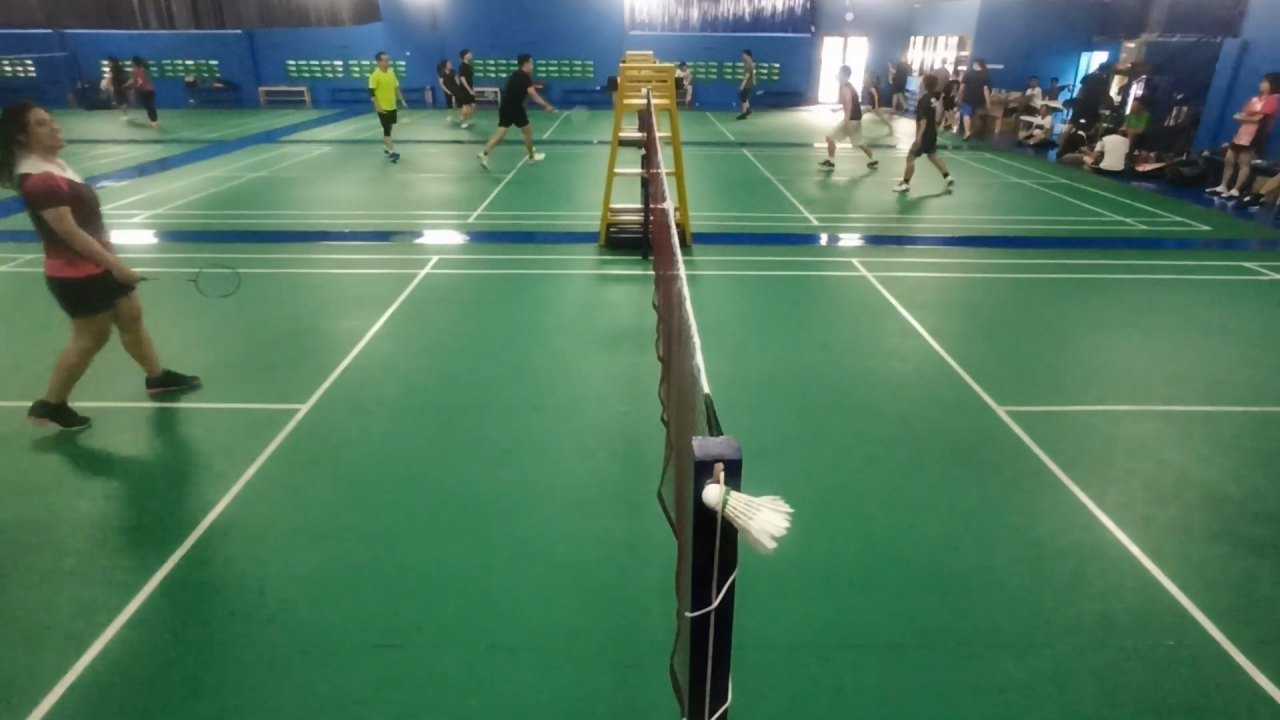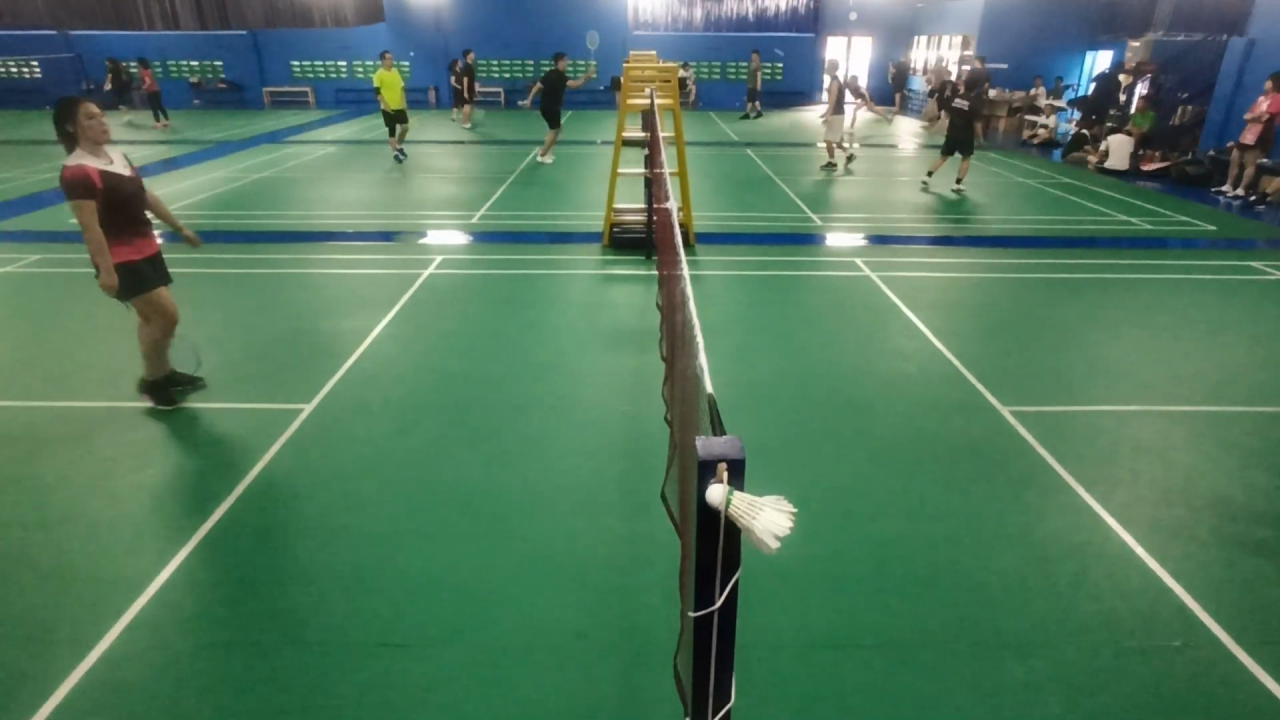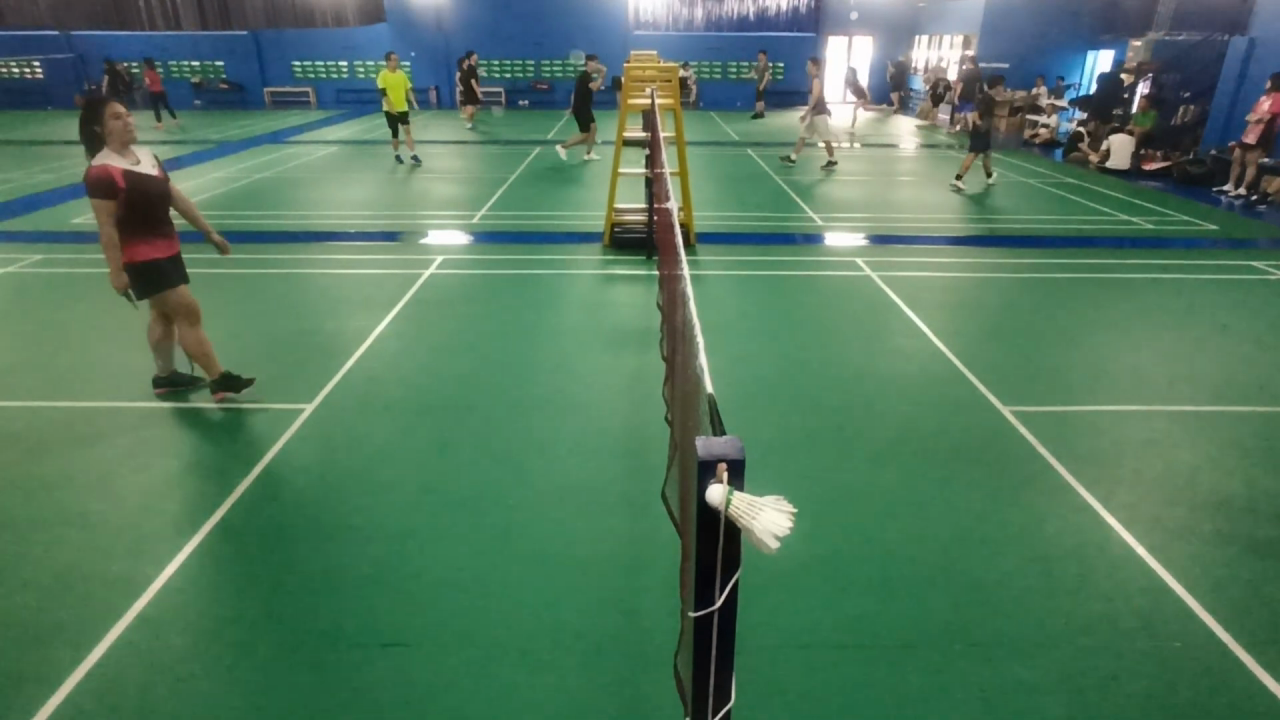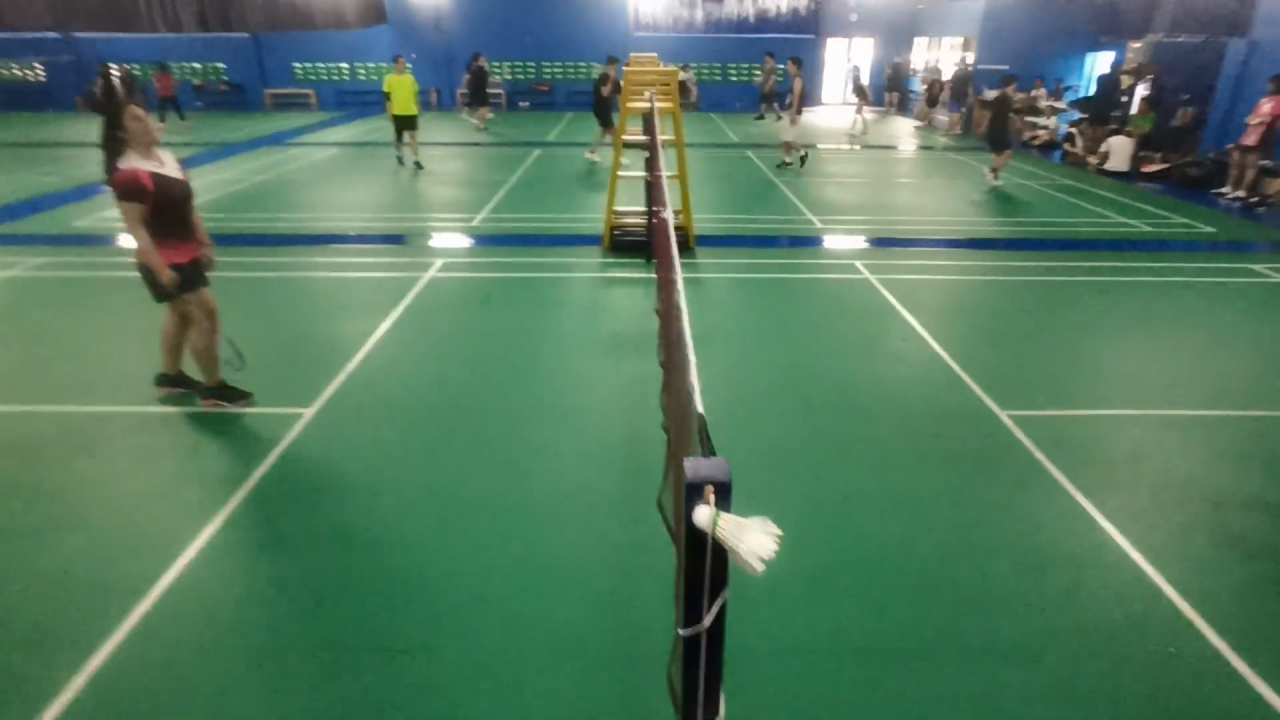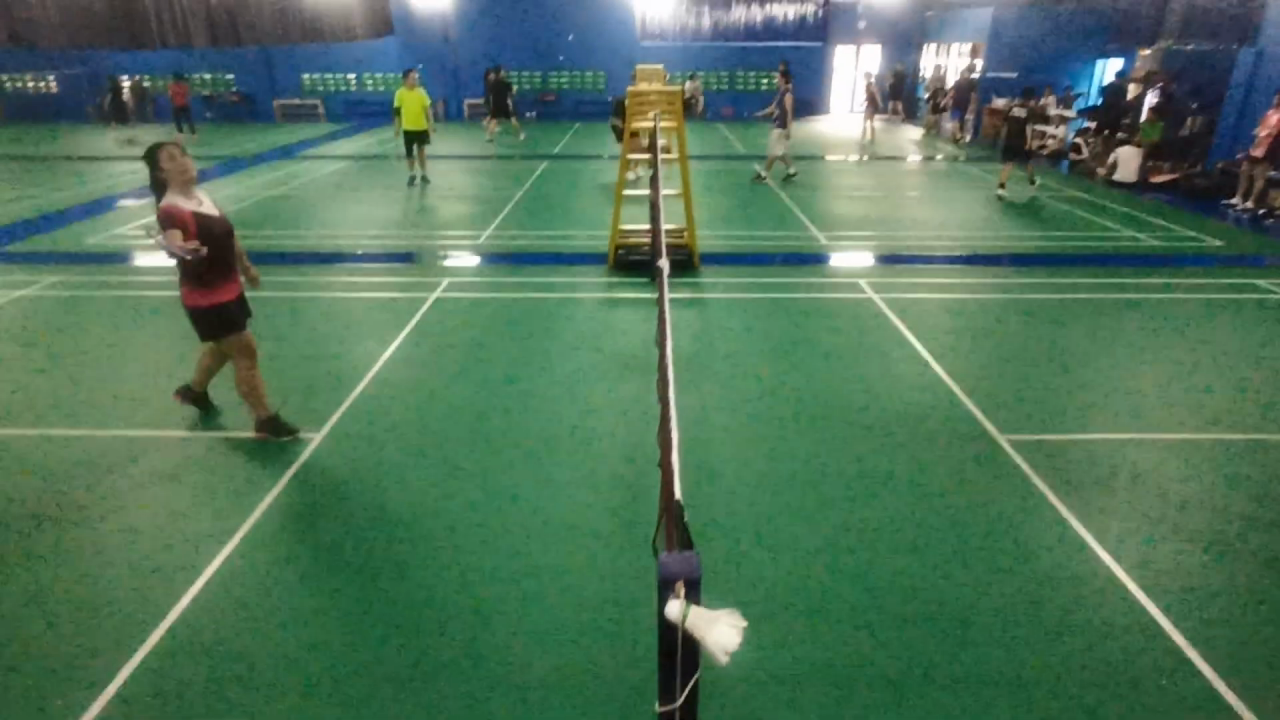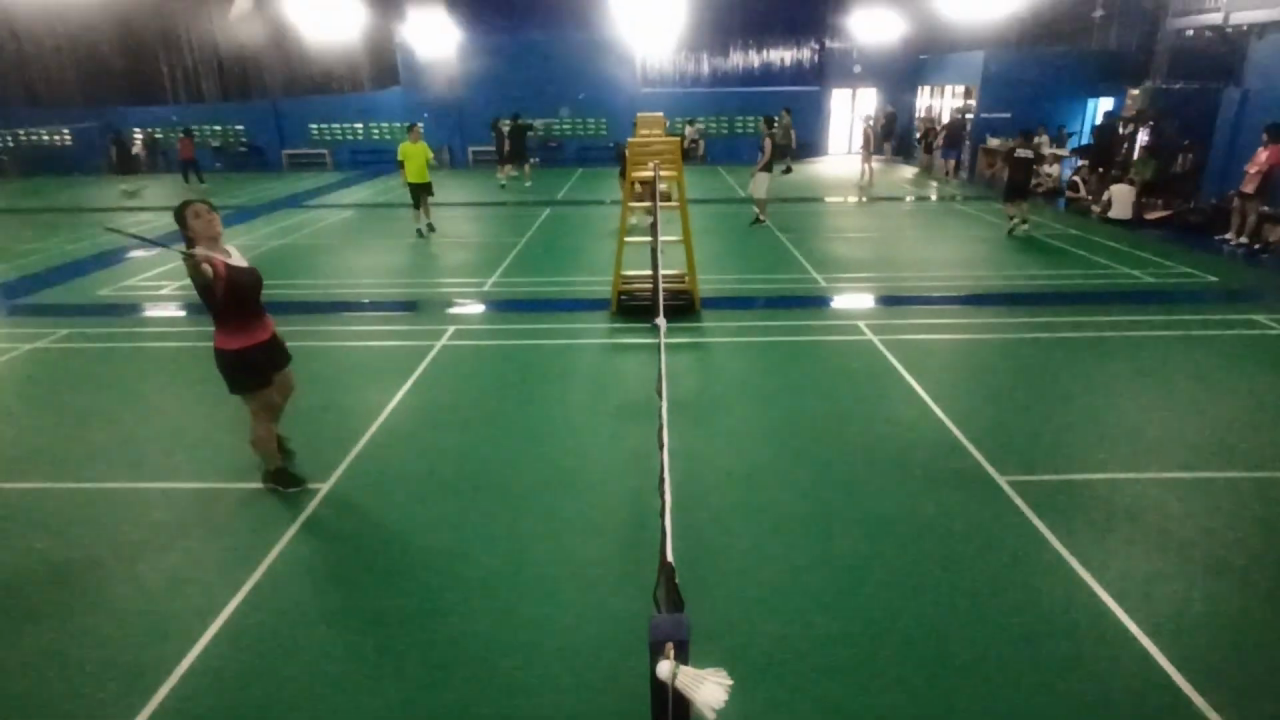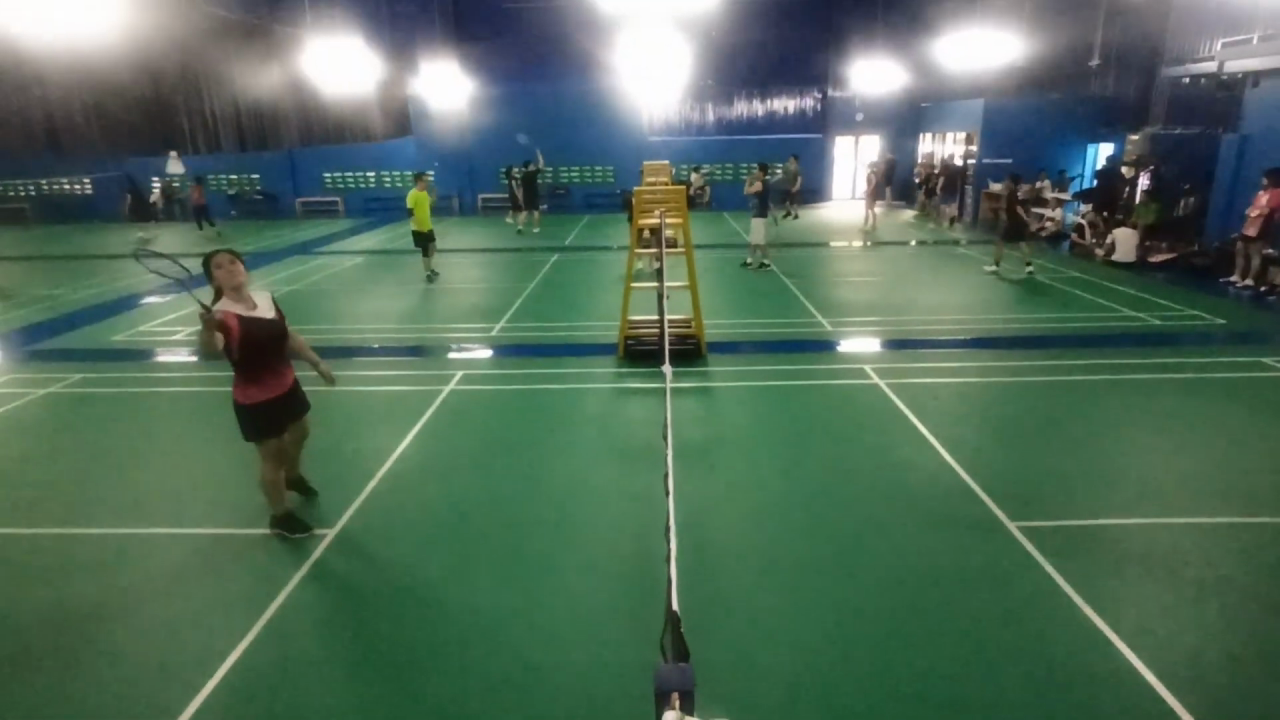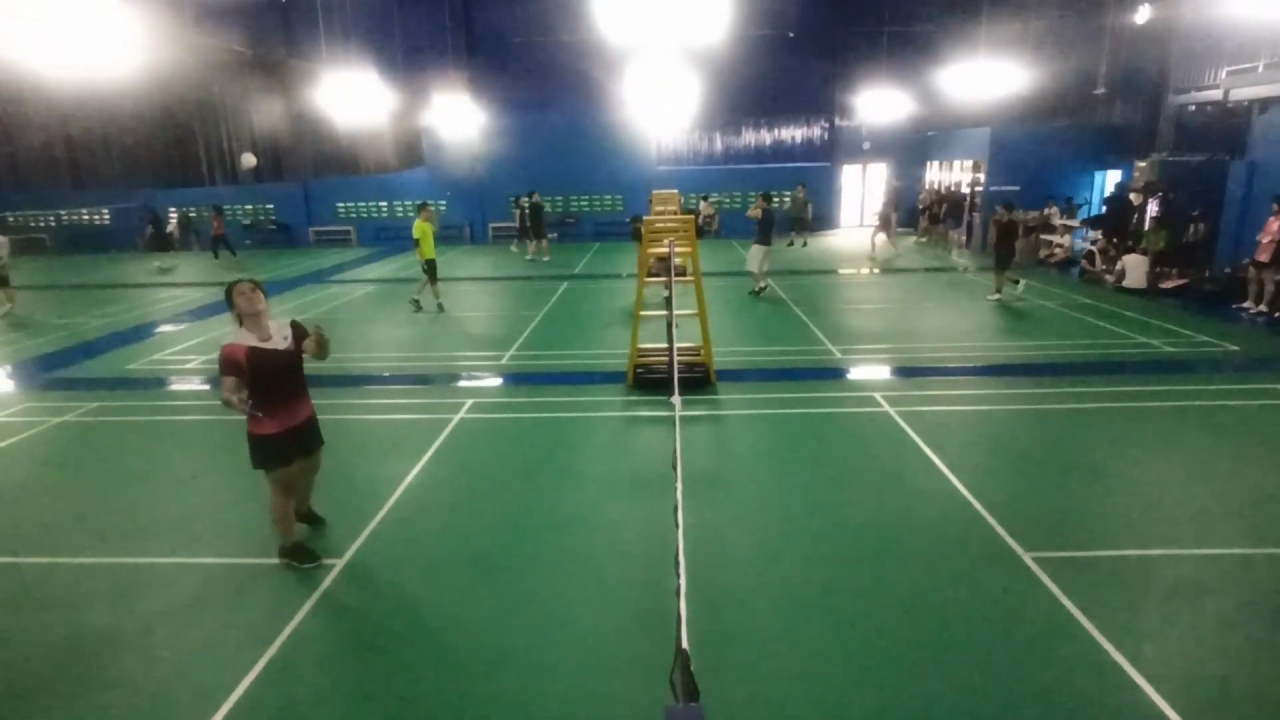
dt=0.3s
person 1, frame 1
left shoulder: (56, 164)
right shoulder: (40, 182)
right elbow: (70, 232)
left wrist: (110, 257)
right wrist: (115, 264)
left hip: (96, 266)
right hip: (76, 275)
left knee: (132, 317)
right knee: (92, 337)
left ankle: (158, 376)
right ankle: (51, 405)
person 1, frame 2
left shoulder: (117, 156)
right shoulder: (77, 173)
left elbow: (146, 198)
right elbow: (91, 227)
left wrist: (180, 228)
right wrist: (106, 271)
left hip: (147, 250)
right hip: (121, 260)
left knee: (152, 316)
right knee: (166, 314)
left ankle: (162, 374)
right ankle: (152, 379)
person 1, frame 3
left shoulder: (147, 157)
right shoulder: (101, 173)
left elbow: (176, 198)
right elbow: (107, 227)
left wrist: (210, 232)
right wrist: (116, 271)
left hip: (167, 250)
right hip: (142, 259)
left knee: (164, 313)
right knee: (189, 314)
left ankle: (165, 376)
right ankle: (220, 380)
person 1, frame 4
left shoulder: (169, 159)
right shoulder: (127, 175)
right elbow: (136, 228)
left wrist: (205, 246)
right wrist: (159, 268)
left hip: (187, 255)
right hip: (165, 263)
left knee: (181, 314)
right knee: (207, 317)
left ankle: (170, 375)
right ankle: (214, 388)
person 1, frame 5
left shoulder: (203, 198)
right shoulder: (170, 210)
left elbow: (227, 239)
right elbow: (173, 244)
left wrist: (246, 266)
right wrist: (186, 249)
left hip: (229, 290)
right hip: (206, 300)
left knee: (222, 346)
right knee: (246, 354)
left ankle: (194, 390)
right ankle: (265, 420)
person 1, frame 6
left shoulder: (233, 252)
right shoulder: (203, 261)
right elbow: (202, 274)
left wrist: (272, 326)
right wrist: (194, 265)
left hip: (264, 337)
right hip: (236, 350)
left knee: (285, 388)
right knee: (263, 408)
left ankle: (268, 436)
right ankle: (273, 470)
person 1, frame 7
left shoulder: (267, 299)
right shoulder: (222, 316)
left elbow: (289, 338)
right elbow: (212, 349)
left wrist: (318, 364)
right wrist: (207, 329)
left hip: (286, 386)
right hip: (255, 400)
left knee: (299, 434)
right knee: (273, 456)
left ankle: (292, 475)
right ankle: (280, 517)
person 1, frame 8
left shoulder: (290, 328)
right shoulder: (232, 349)
left elbow: (318, 352)
right elbow: (228, 392)
left wrist: (321, 342)
right wrist: (235, 399)
left hip: (303, 418)
right hip: (268, 430)
left knee: (310, 468)
right knee: (283, 487)
left ankle: (302, 509)
right ankle: (289, 546)
